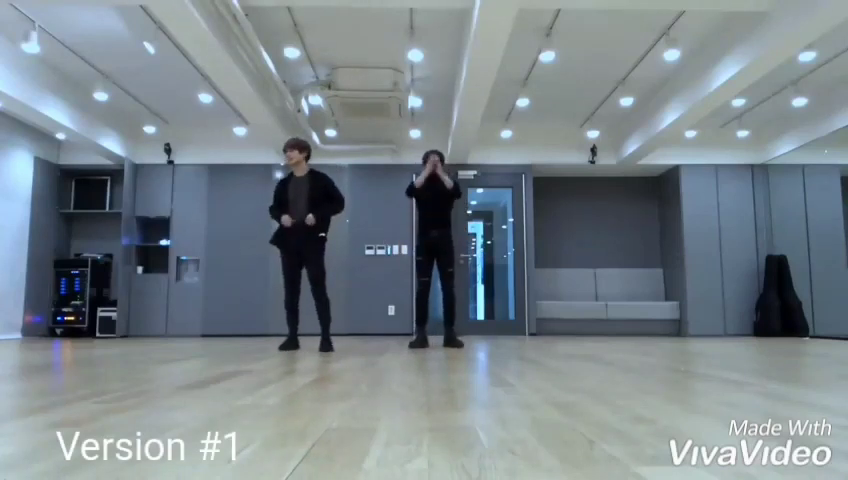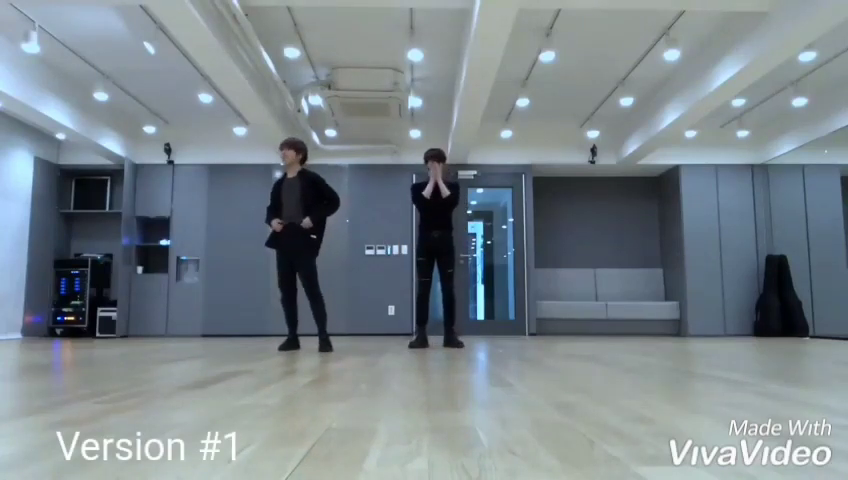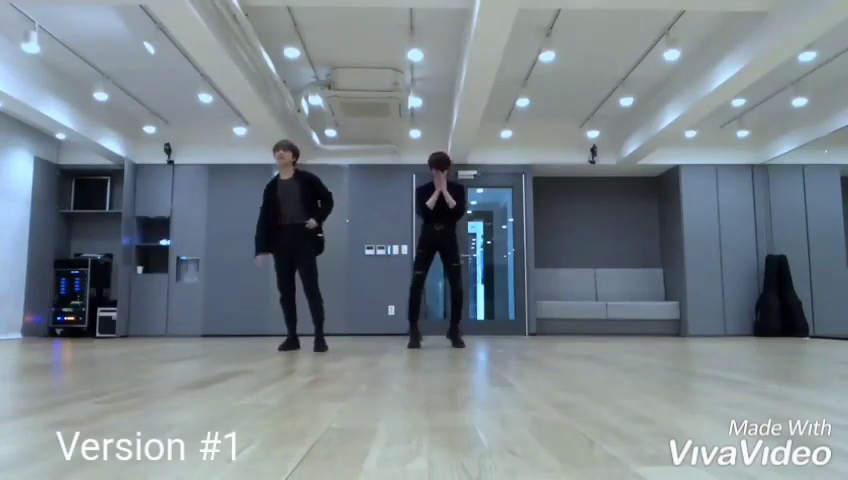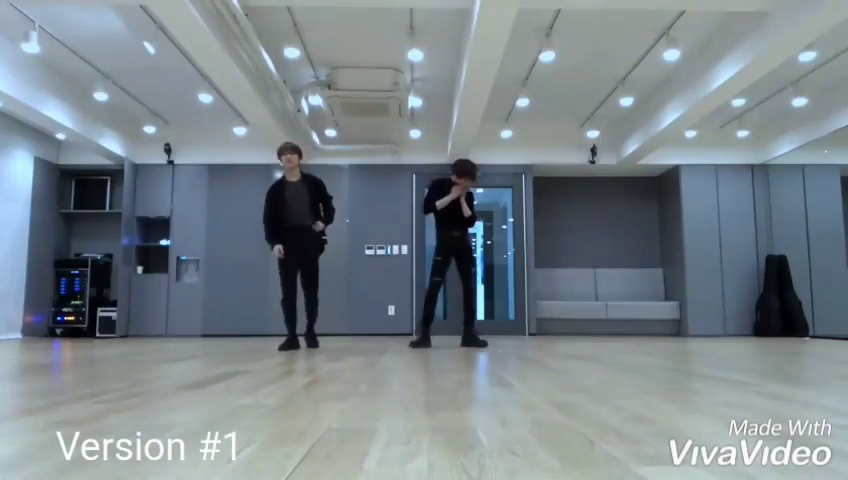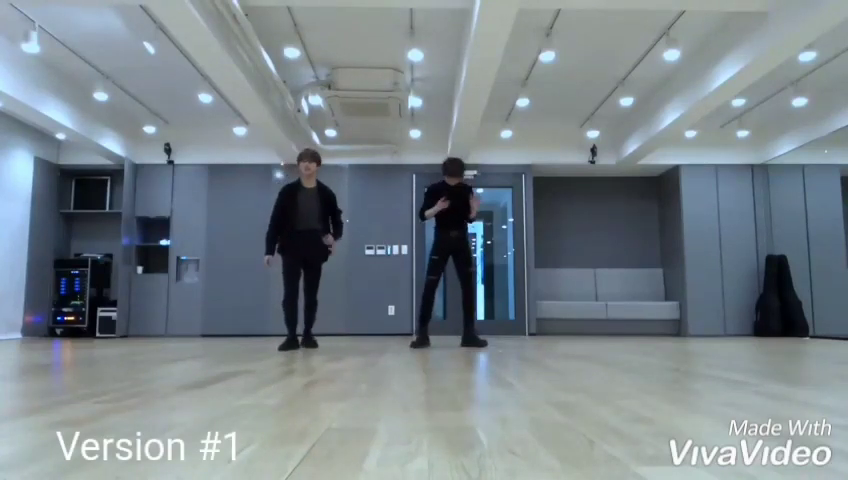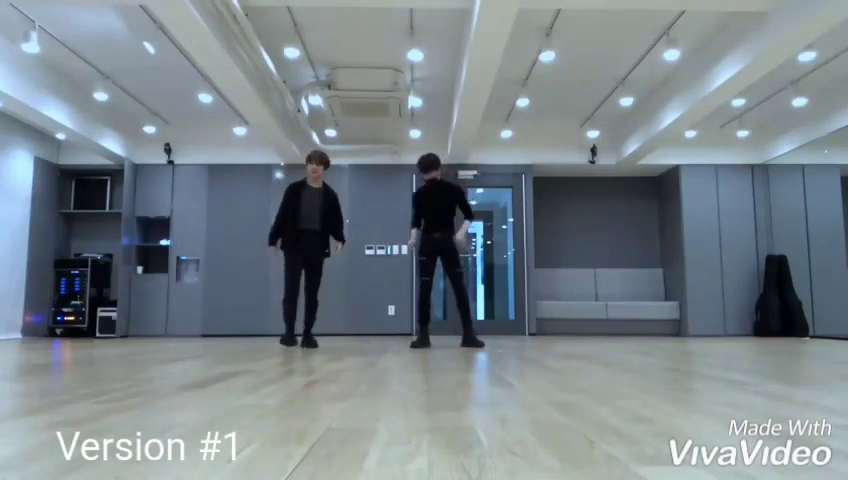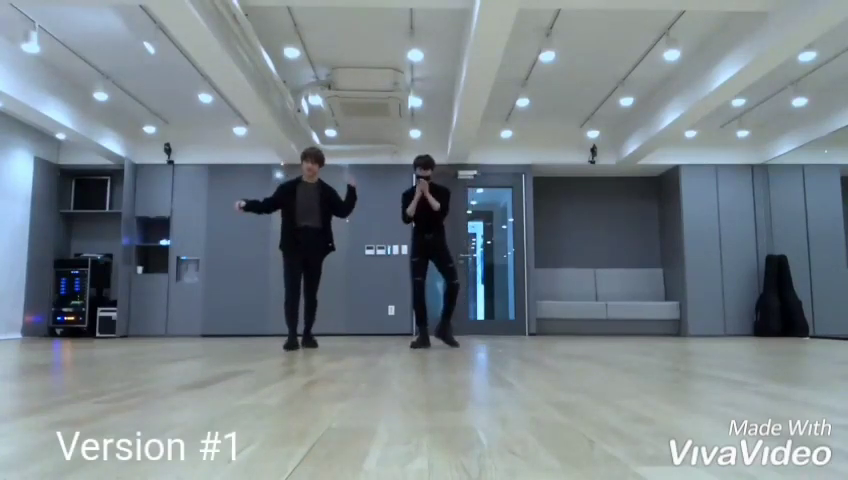
dt=0.4s
person 1, frame 1
left shoulder: (320, 180)
right shoulder: (283, 184)
left elbow: (339, 203)
right elbow: (273, 207)
left wrist: (318, 215)
right wrist: (280, 216)
left hip: (312, 239)
right hip: (289, 240)
left knee: (318, 288)
right knee: (290, 290)
left ankle: (325, 337)
right ankle: (292, 336)
person 1, frame 2
left shoulder: (312, 179)
right shoulder: (279, 185)
left elbow: (333, 201)
right elbow: (272, 209)
left wrist: (313, 218)
right wrist: (272, 220)
left hip: (304, 240)
right hip: (283, 241)
left knee: (311, 288)
right knee: (287, 290)
left ankle: (323, 336)
right ankle: (292, 337)
person 1, frame 3
left shoulder: (308, 180)
right shoulder: (271, 187)
left elbow: (328, 200)
right elbow: (264, 219)
left wrist: (318, 218)
right wrist: (261, 249)
left hip: (305, 238)
right hip: (281, 241)
left knee: (311, 287)
right knee: (286, 290)
left ankle: (319, 335)
right ankle: (292, 336)
person 1, frame 4
left shoulder: (314, 183)
right shoulder: (276, 189)
left elbow: (328, 205)
right elbow: (269, 219)
left wrist: (325, 222)
right wrist: (274, 242)
left hip: (310, 241)
right hip: (287, 242)
left knee: (311, 289)
right knee: (288, 291)
left ankle: (310, 330)
right ankle: (291, 336)
person 1, frame 5
left shoulder: (326, 193)
right shoulder: (288, 191)
left elbow: (336, 218)
right elbow: (276, 221)
left wrist: (334, 236)
right wrist: (269, 249)
left hip: (316, 247)
right hip: (292, 245)
left knee: (311, 293)
right knee: (290, 292)
left ankle: (307, 334)
right ankle: (291, 336)
person 1, frame 6
left shoulder: (329, 195)
right shoulder: (294, 189)
left elbow: (336, 221)
right elbow: (283, 216)
left wrist: (340, 239)
right wrist: (273, 240)
left hip: (317, 246)
right hip: (294, 245)
left knee: (312, 292)
right knee: (291, 289)
left ankle: (307, 334)
right ankle: (289, 332)
person 1, frame 7
left shoulder: (327, 191)
right shoulder: (288, 188)
left elbow: (343, 211)
right elbow: (268, 205)
left wrist: (351, 190)
right wrist: (246, 205)
left hip: (316, 244)
right hip: (293, 244)
left knee: (311, 292)
right knee: (292, 291)
left ankle: (307, 333)
right ankle: (292, 335)
person 2, frame 1
left shoulder: (448, 184)
right shoulder: (419, 185)
left elbow: (457, 194)
right elbow: (409, 192)
left wrist: (440, 172)
right wrist: (427, 171)
left hip: (444, 239)
right hip: (424, 239)
left knee: (448, 287)
right knee: (422, 287)
left ankle: (450, 333)
right ankle: (421, 334)
person 2, frame 2
left shoulder: (452, 186)
right shoulder: (418, 187)
left elbow: (452, 203)
right elbow: (419, 203)
left wrist: (439, 180)
right wrist: (432, 181)
left hip: (445, 240)
right hip: (425, 240)
left knee: (448, 288)
right knee: (423, 288)
left ankle: (450, 333)
right ankle: (421, 334)
person 2, frame 3
left shoulder: (457, 189)
right shoulder: (423, 190)
left elbow: (459, 213)
right elbow: (422, 212)
left wrist: (445, 190)
right wrist: (437, 191)
left hip: (448, 237)
right hip: (428, 236)
left knee: (456, 284)
right knee: (417, 283)
left ankle: (454, 329)
right ankle: (414, 330)
person 2, frame 4
left shoulder: (468, 195)
right shoulder: (438, 185)
left elbow: (471, 222)
right elbow: (426, 208)
left wrist: (462, 200)
right wrist: (451, 196)
left hip: (463, 242)
right hip: (444, 240)
left knee: (469, 287)
right knee: (434, 286)
left ankle: (469, 333)
right ankle: (424, 334)
person 2, frame 5
left shoulder: (466, 191)
right shoulder: (433, 190)
right elbow: (423, 214)
left wrist: (474, 208)
right wrist: (436, 209)
left hip: (461, 241)
right hip: (441, 240)
left knee: (468, 287)
right knee: (430, 286)
left ankle: (469, 333)
right ankle: (422, 333)
person 2, frame 6
left shoulder: (453, 190)
right shoulder: (419, 194)
left elbow: (468, 214)
left wrist: (462, 231)
right wrist: (413, 237)
left hip: (448, 242)
right hip: (427, 242)
left knee: (459, 287)
right knee: (424, 288)
left ankle: (468, 334)
right ankle: (423, 334)
person 2, frame 7
left shoulder: (442, 191)
right shoulder: (409, 194)
left elbow: (443, 212)
right elbow: (406, 218)
left wrist: (428, 195)
right wrist: (417, 197)
left hip: (438, 241)
right hip: (419, 243)
left knee: (453, 282)
right knee: (418, 289)
left ankle: (444, 327)
right ankle: (423, 334)
